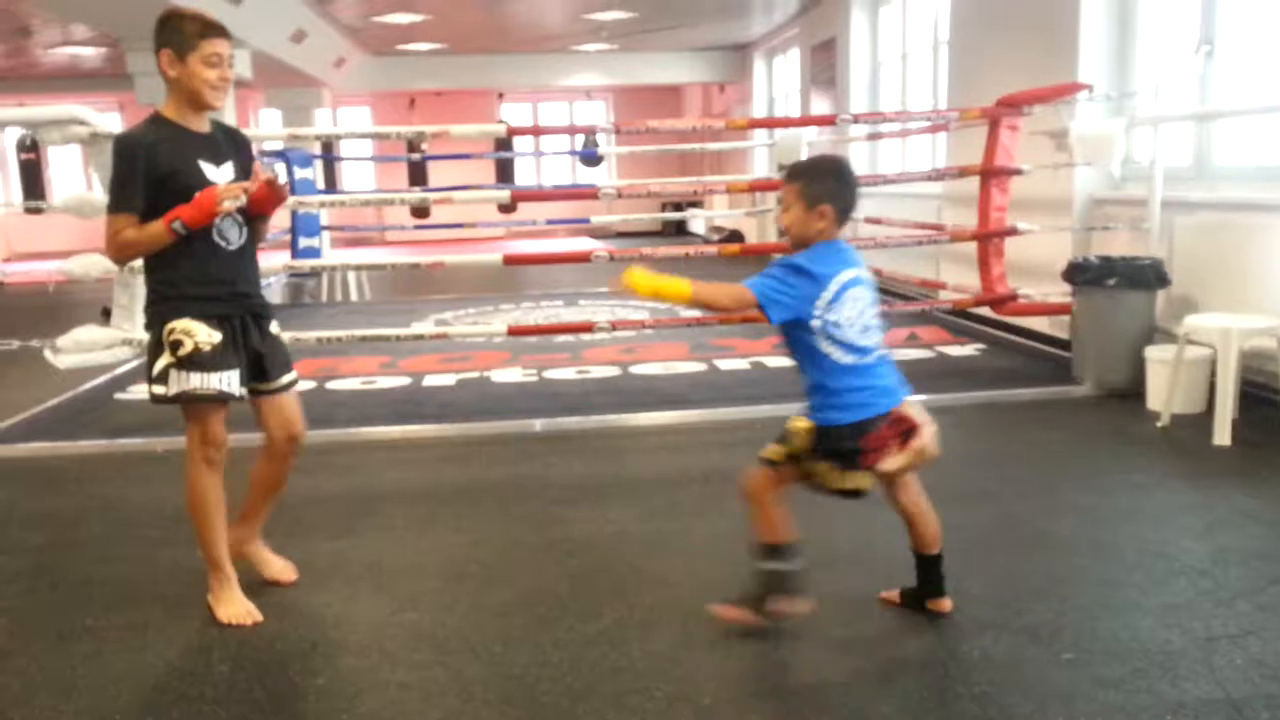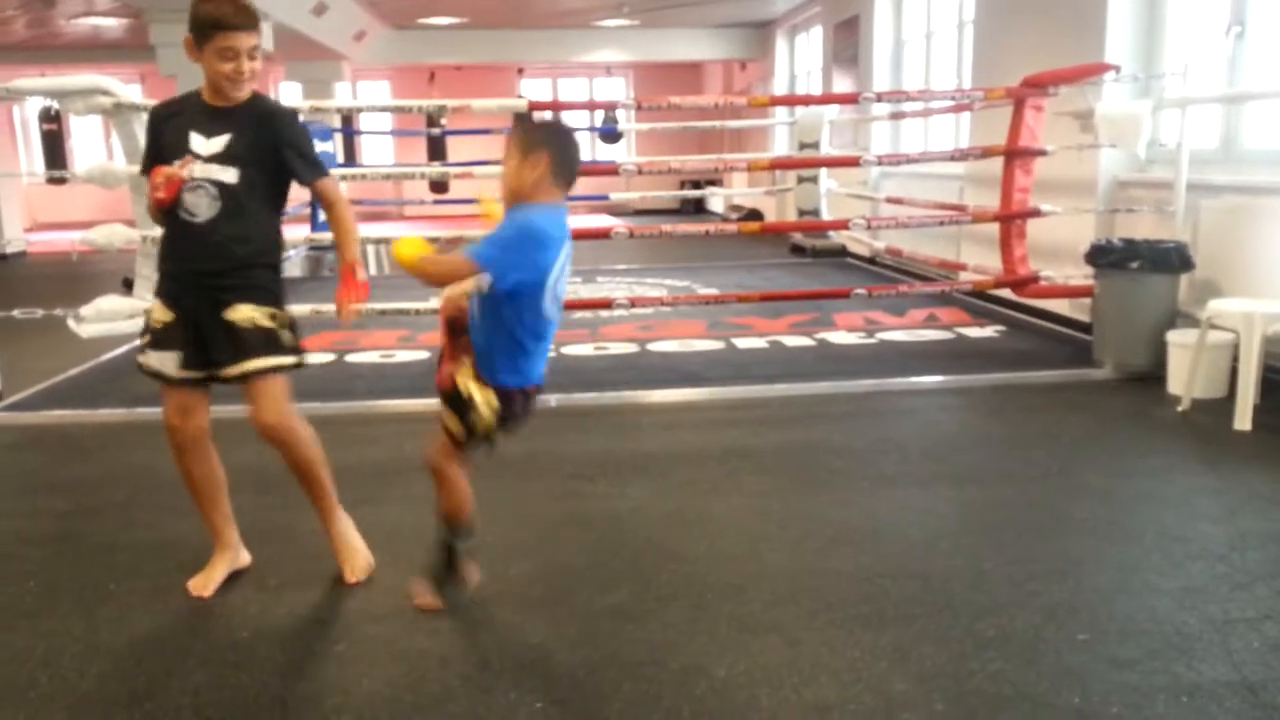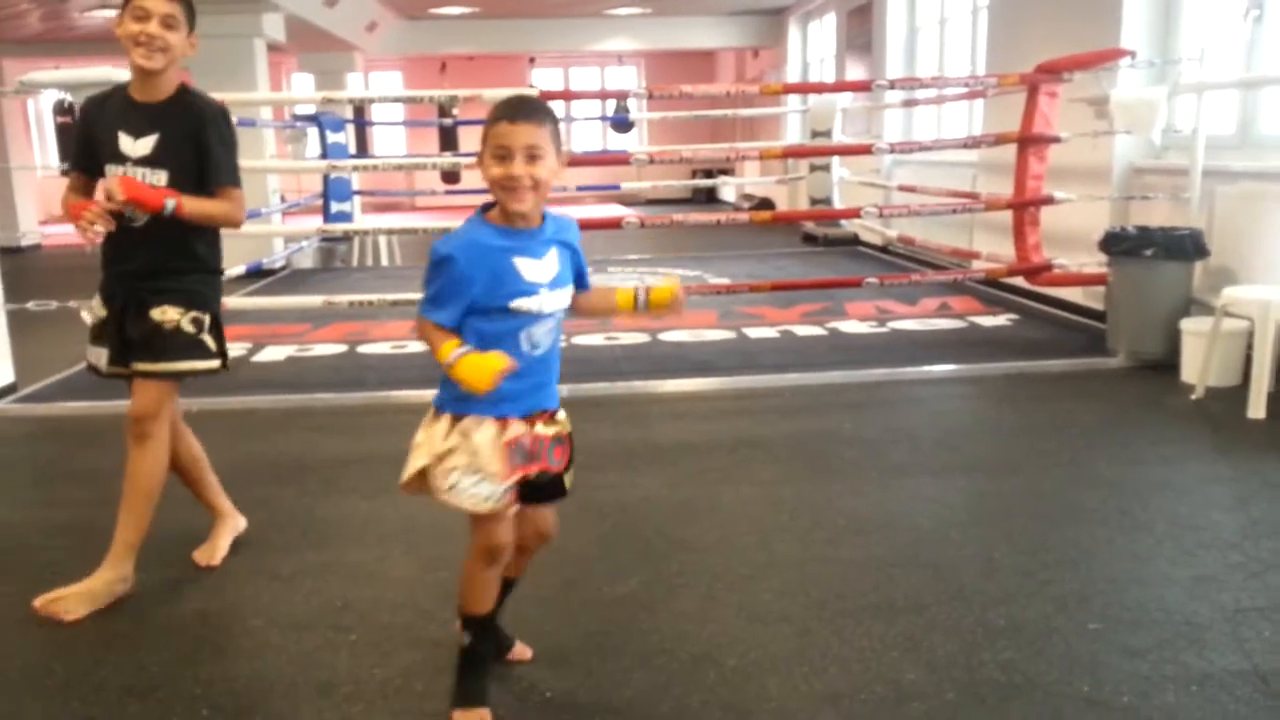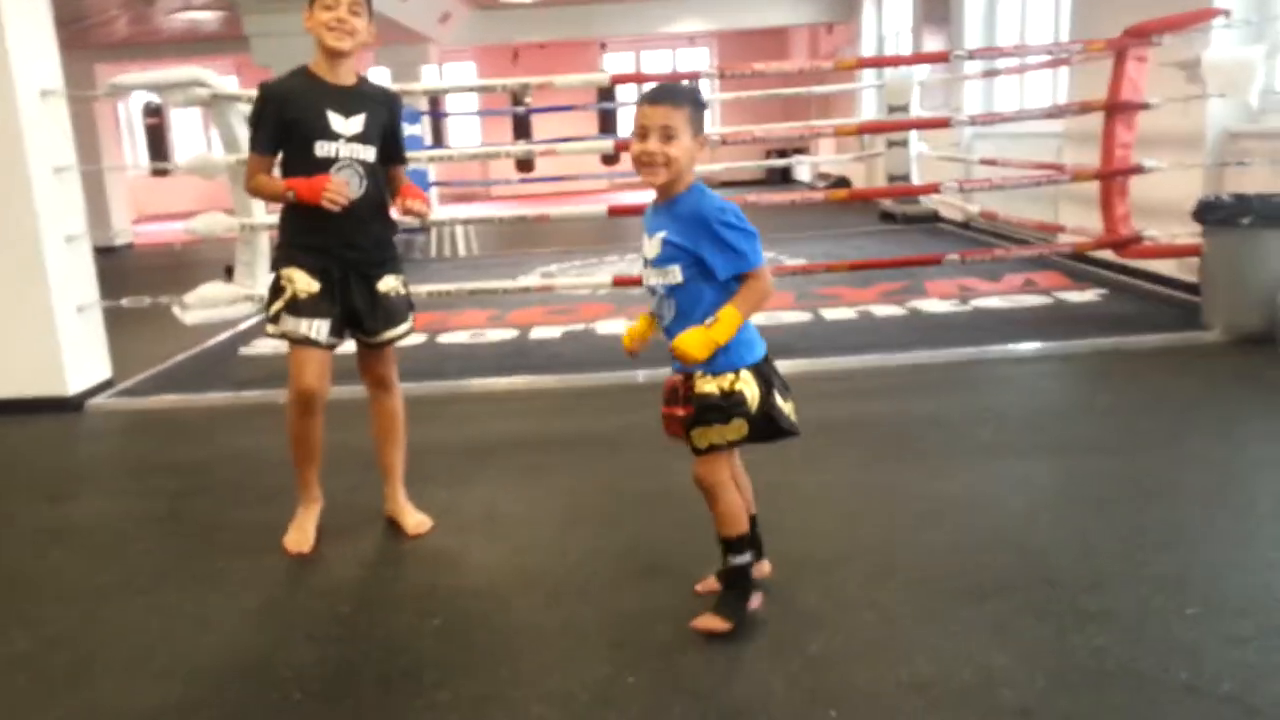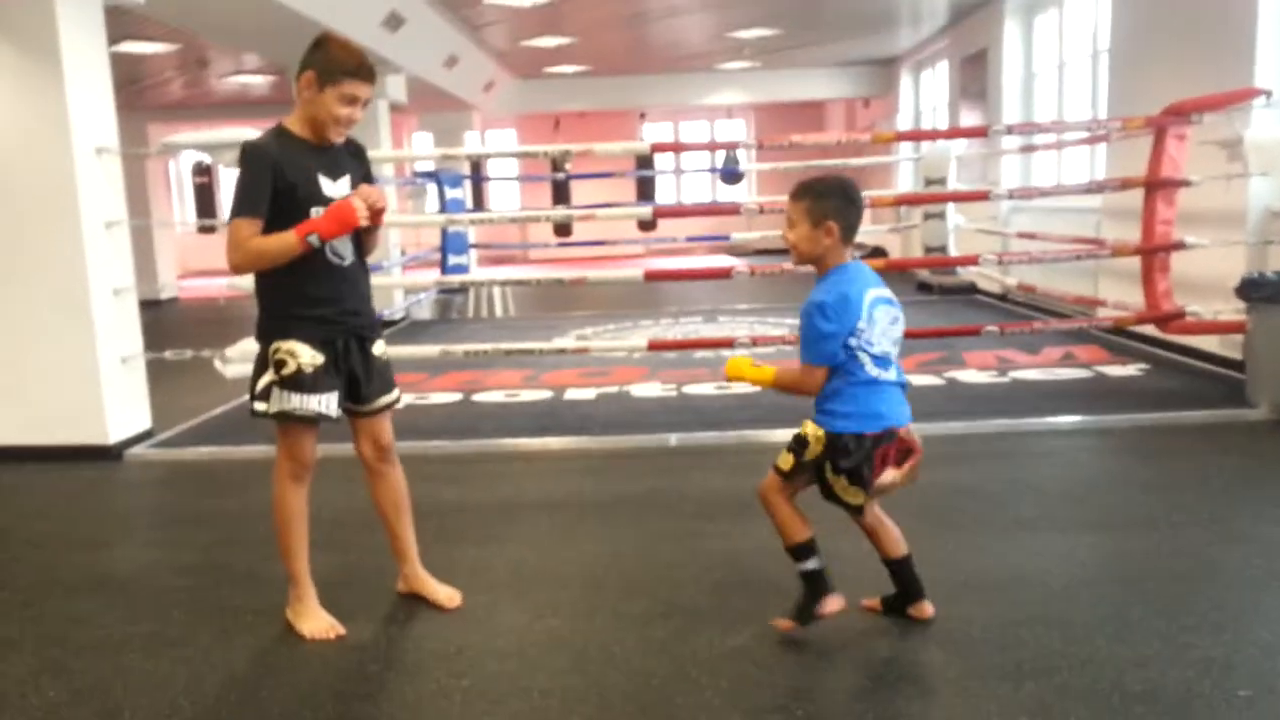
dt=1s
person 1, frame 1
left shoulder: (236, 143)
right shoulder: (141, 145)
right elbow: (120, 246)
left wrist: (264, 208)
right wrist: (192, 213)
left hip: (248, 306)
right hip: (188, 313)
left knee: (288, 430)
right knee: (210, 440)
left ankle: (247, 535)
right ankle: (221, 580)
person 1, frame 2
left shoulder: (274, 122)
right shoulder: (167, 118)
left elbow: (333, 198)
right elbow: (160, 212)
left wrist: (351, 270)
right wrist: (160, 194)
left hip: (247, 287)
right hip: (181, 290)
left knee: (273, 418)
right knee: (183, 425)
left ankle: (337, 522)
right ankle: (227, 547)
person 1, frame 3
left shoulder: (204, 116)
right shoulder: (98, 111)
left elbow: (233, 210)
right elbow: (75, 193)
left wrist: (160, 199)
right wrist: (84, 212)
left hip: (180, 283)
right hip: (121, 283)
left knee: (147, 416)
right knee: (159, 415)
left ankle: (116, 569)
right ankle: (225, 515)
person 1, frame 4
left shoulder: (383, 102)
right shoulder: (282, 94)
right elbow: (255, 180)
left wrist: (410, 195)
right wrist: (302, 189)
left hip: (374, 257)
right hip: (308, 259)
left knee: (383, 376)
right knee: (308, 388)
left ankle: (396, 495)
right ankle: (308, 499)
person 1, frame 5
left shoulder: (353, 155)
right shoulder: (265, 156)
right elbow: (241, 255)
left wrist: (371, 218)
right wrist: (319, 227)
left hip: (357, 323)
right hip: (297, 331)
left knee: (381, 450)
right knee: (297, 458)
left ankle: (410, 571)
right ankle: (301, 596)
person 2, frame 1
left shoulder: (800, 271)
right shoulder: (853, 266)
left elbow: (731, 299)
left wrist: (659, 286)
left hip: (840, 421)
right hip: (891, 405)
left knee: (760, 485)
right knee: (905, 488)
left ankle: (776, 591)
right ankle: (932, 590)
person 2, frame 2
left shoulder: (527, 228)
right shoulder: (549, 221)
left elbow: (449, 272)
left wrist: (411, 256)
left hip: (499, 375)
left knee: (444, 461)
right knee: (456, 304)
left ankle: (453, 563)
person 2, frame 3
left shoulder: (562, 232)
right shoulder: (461, 250)
right elbow: (430, 324)
left wrist: (642, 299)
right wrist: (461, 360)
left hip: (538, 413)
right hip: (478, 418)
left knee: (538, 528)
right knee: (493, 540)
left ankle: (483, 627)
right ankle: (472, 668)
person 2, frame 4
left shoulder: (710, 213)
right shoulder: (656, 213)
left elbow: (759, 282)
left wrist: (712, 334)
right wrist: (646, 325)
left hip: (727, 366)
right hip: (693, 368)
left knee: (710, 472)
right knee: (724, 461)
left ankle: (739, 589)
right ankle: (749, 557)
person 2, frame 5
left shoulder: (826, 303)
right shoulder: (871, 281)
left elbow: (811, 381)
left wrist: (754, 373)
left hip: (846, 427)
right hip: (891, 416)
left knee: (773, 490)
right knee: (863, 508)
left ankle: (818, 591)
right ankle: (912, 598)
